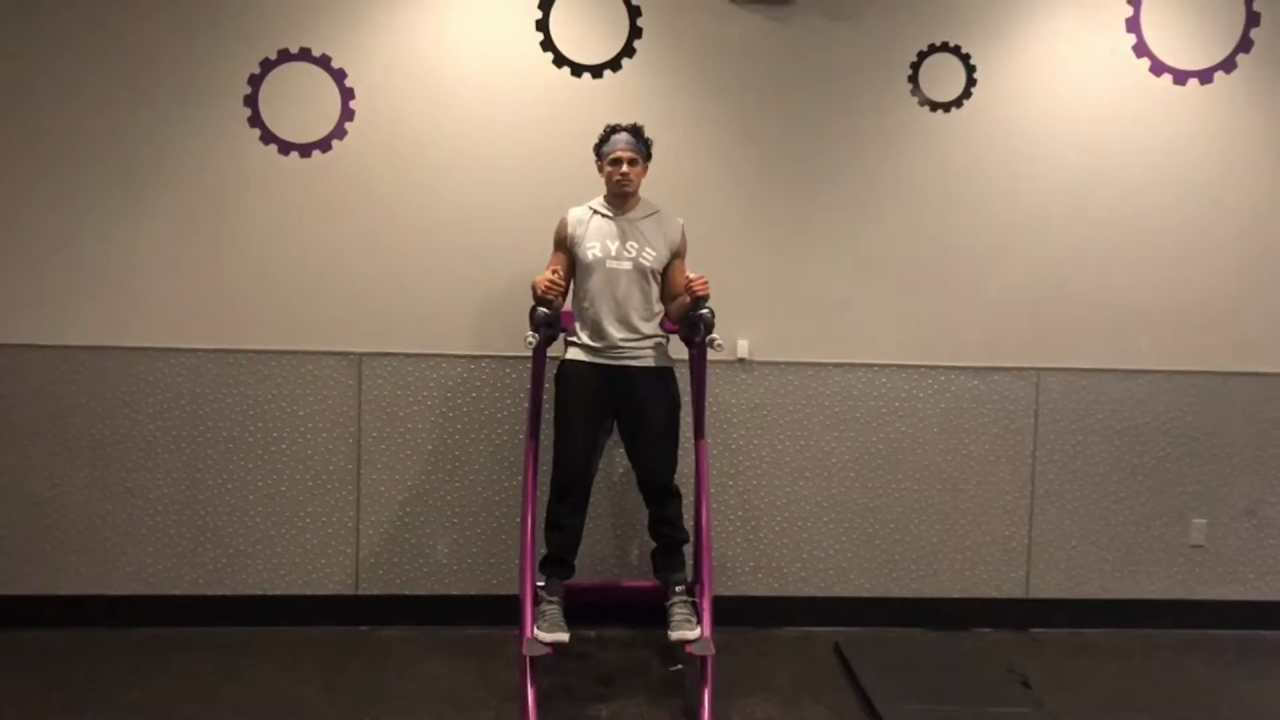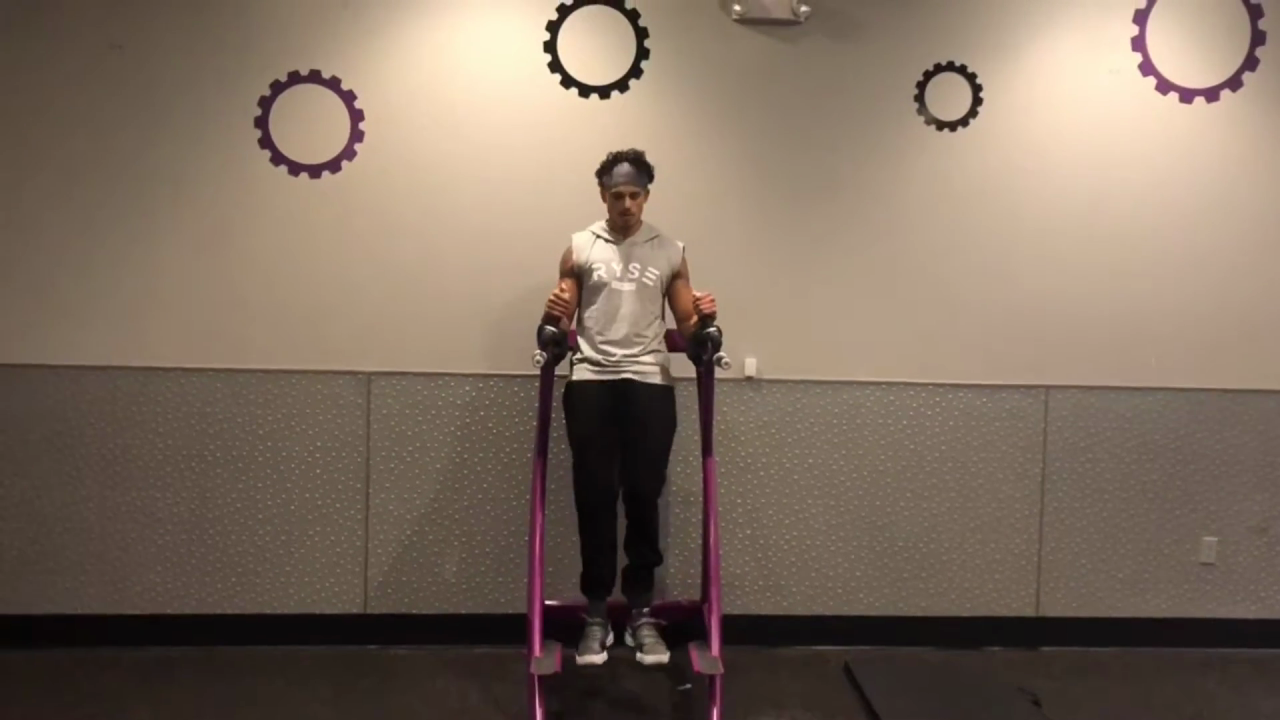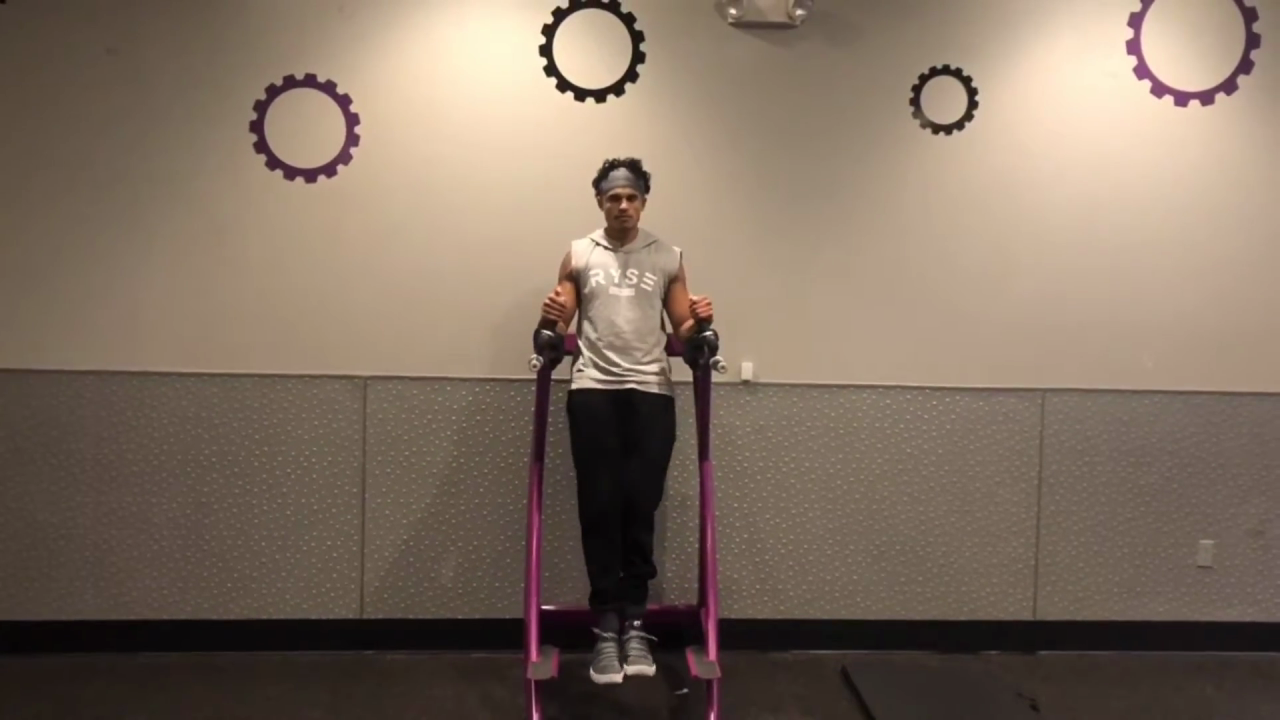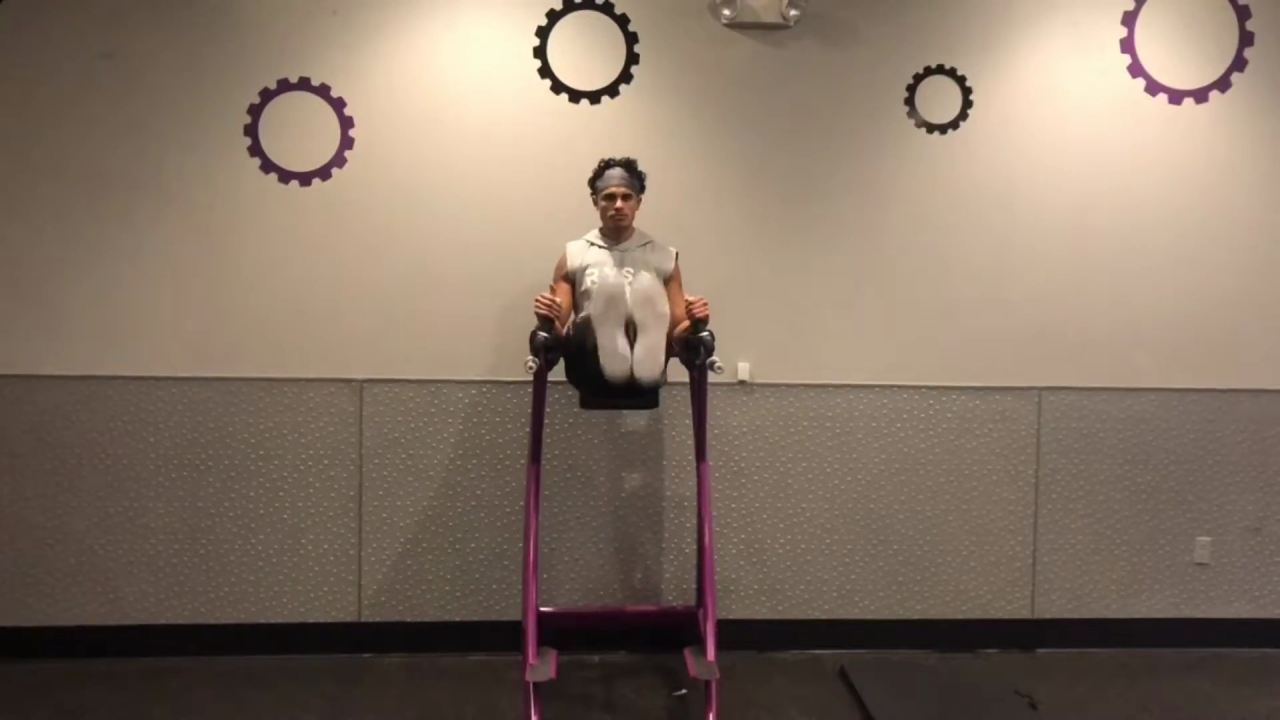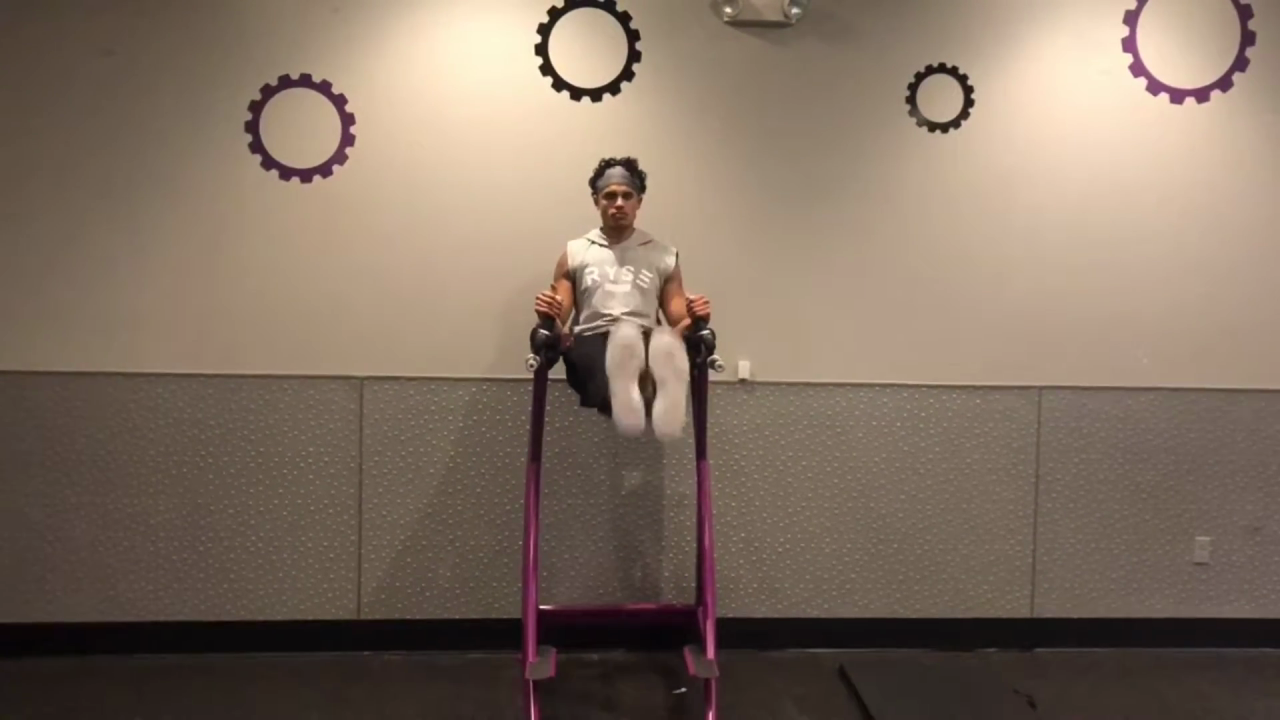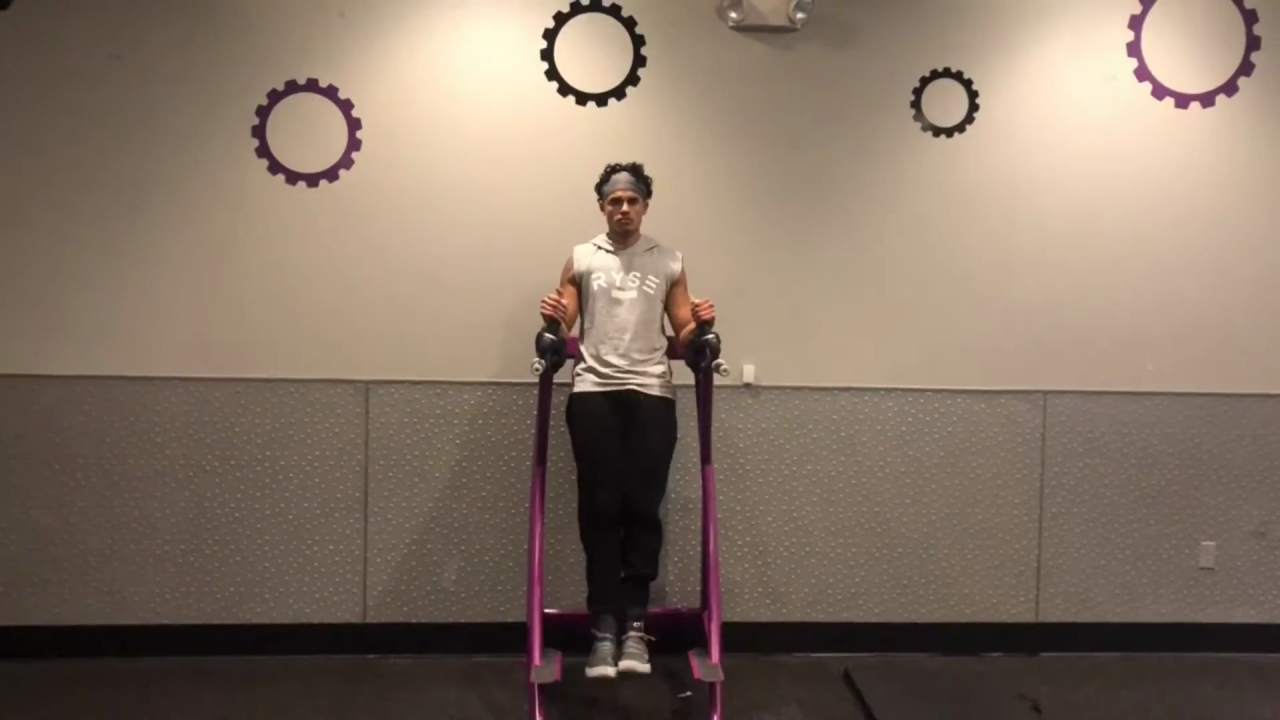
dt=0.7s
person 1, frame 1
left shoulder: (670, 229)
right shoulder: (574, 222)
left elbow: (673, 308)
right elbow: (555, 295)
left wrist: (694, 297)
right wrist: (543, 291)
left hip: (648, 368)
right hip: (585, 365)
left knee: (659, 482)
right knee: (570, 481)
left ankle: (676, 590)
right ankle: (552, 592)
person 1, frame 2
left shoulder: (670, 252)
right shoulder: (579, 248)
left elbow: (685, 327)
right elbow: (561, 323)
left wrist: (704, 316)
right wrist: (552, 315)
left hip: (649, 382)
right hip: (591, 382)
left knee: (642, 497)
right knee: (595, 498)
left ankle: (641, 611)
right ankle: (596, 611)
person 1, frame 3
left shoulder: (668, 257)
right shoulder: (579, 254)
left elbow: (682, 332)
right elbow: (558, 329)
left wrist: (699, 321)
right wrist: (550, 320)
left hip: (650, 389)
right hip: (593, 387)
left knee: (640, 505)
right knee: (600, 506)
left ankle: (633, 621)
right ankle: (607, 625)
person 1, frame 4
left shoulder: (663, 256)
right shoulder: (574, 256)
left elbow: (677, 331)
right elbow: (556, 331)
left wrist: (694, 322)
right wrist: (548, 318)
right hip: (587, 363)
left knee: (651, 320)
right knee: (594, 330)
left ankle: (644, 353)
right ankle: (610, 342)
person 1, frame 5
left shoulder: (664, 258)
right shoulder: (574, 256)
left elbow: (679, 324)
right elbow: (558, 331)
left wrist: (695, 318)
right wrist: (549, 319)
right hip: (591, 344)
left knee: (663, 355)
right knee: (608, 361)
right ankle: (620, 390)
person 1, frame 6
left shoulder: (669, 262)
right shoulder: (580, 259)
left elbow: (683, 336)
right elbow: (562, 334)
left wrist: (701, 324)
right wrist: (552, 321)
left hip: (651, 392)
right hip: (593, 391)
left knee: (641, 508)
right knee: (600, 508)
left ankle: (634, 624)
right ankle: (604, 627)
